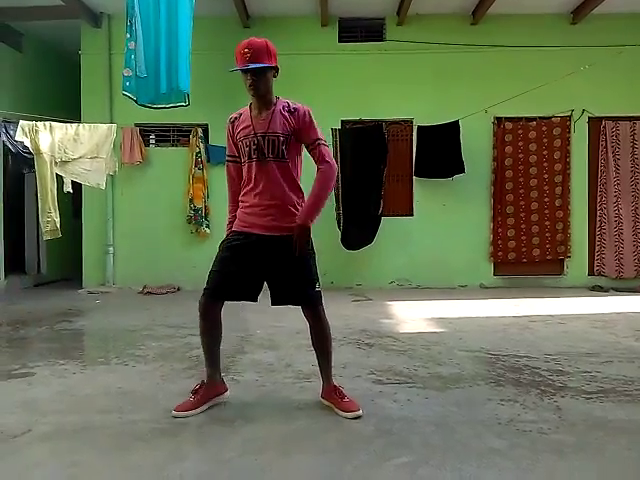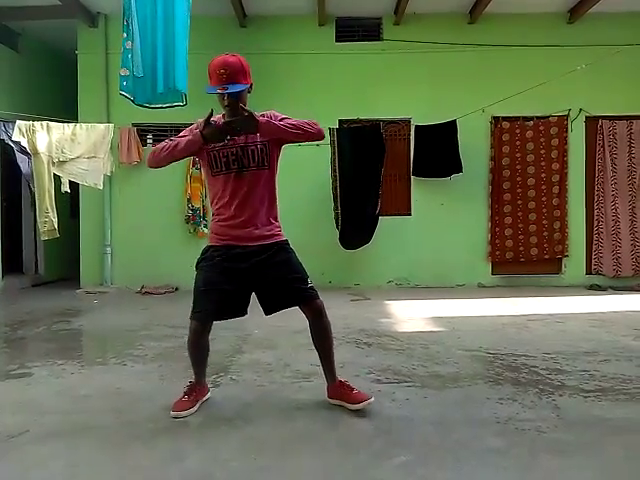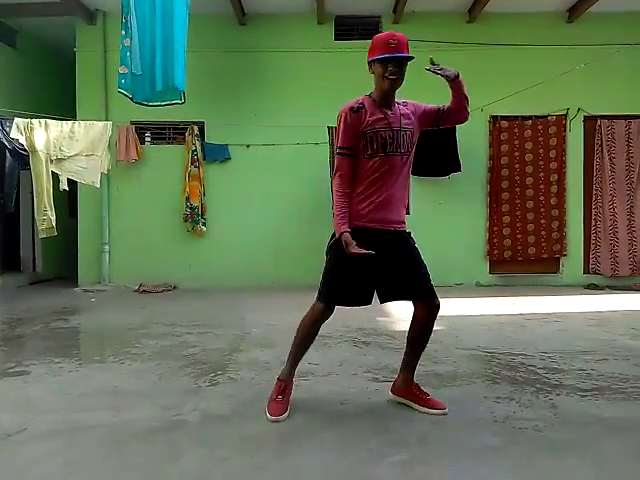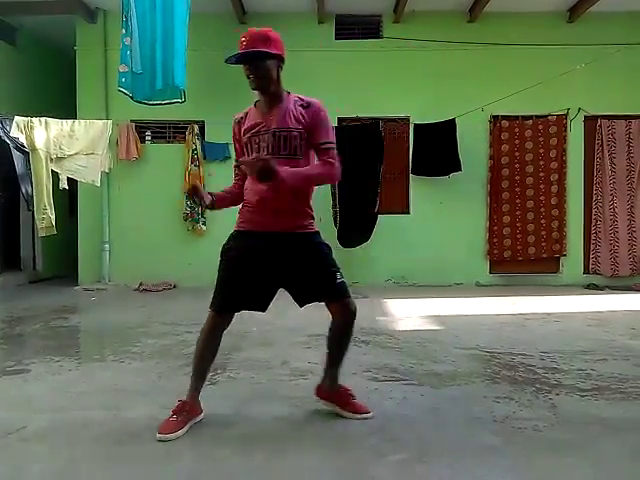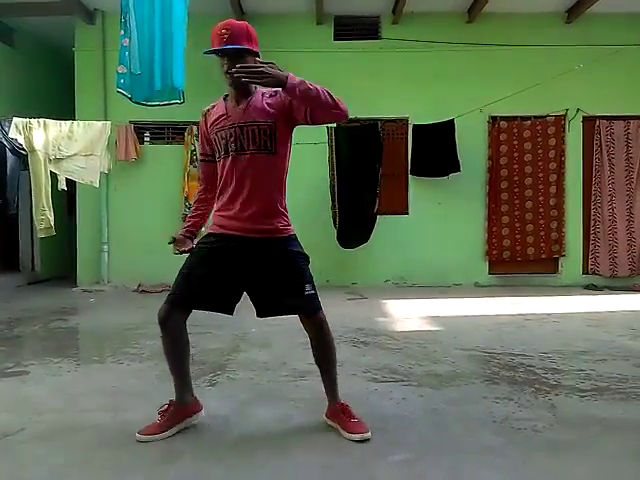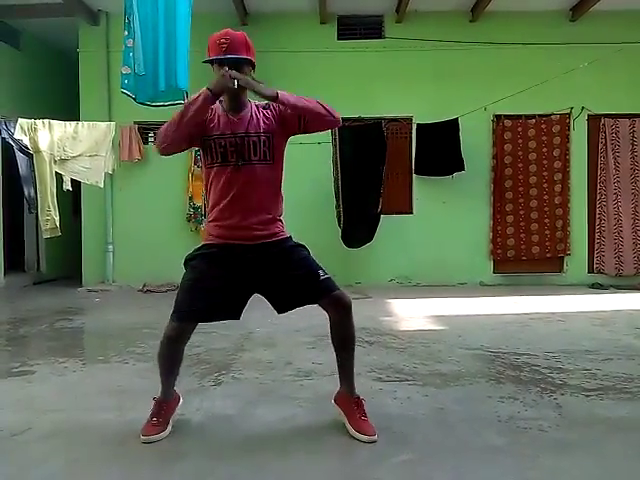
dt=0.7s
person 1, frame 1
left shoulder: (296, 114)
right shoulder: (235, 123)
left elbow: (327, 166)
right elbow: (235, 183)
left wrist: (304, 218)
right wrist: (232, 226)
left hip: (290, 233)
right hip: (245, 233)
left knee: (313, 308)
right knee: (208, 302)
left ankle: (329, 387)
right ankle: (213, 382)
person 1, frame 2
left shoulder: (270, 123)
right shoulder: (205, 129)
left elbow: (317, 132)
right elbow: (154, 159)
left wrist: (259, 125)
right wrist: (200, 136)
left hip: (270, 243)
right hip: (223, 247)
left knee: (315, 306)
right knee: (199, 324)
left ankle: (335, 384)
right ankle: (198, 384)
person 1, frame 3
left shoulder: (413, 113)
right shoulder: (355, 111)
left elbow: (459, 114)
right elbow: (340, 174)
left wrist: (455, 81)
right wrist: (345, 232)
left hip: (395, 231)
right hip: (357, 229)
left knee: (428, 304)
right knee: (324, 306)
left ankle: (405, 382)
right ankle: (284, 380)
person 1, frame 4
left shoulder: (311, 110)
right shoulder: (243, 122)
left elbow: (330, 170)
right elbow: (242, 185)
left wrist: (278, 173)
right wrist: (212, 199)
left hip: (301, 235)
right hip: (251, 235)
left knee: (345, 309)
right knee: (218, 318)
left ankle: (331, 385)
right ankle: (191, 402)
person 1, frame 5
left shoulder: (281, 102)
right shoulder: (211, 116)
left elbow: (337, 112)
left wrist: (287, 80)
right wrist: (190, 229)
left hip: (275, 240)
right hip: (223, 239)
left knee: (315, 319)
right knee: (169, 314)
left ankle: (335, 406)
right ankle: (184, 402)
person 1, frame 6
left shoulder: (275, 113)
right shoulder: (203, 115)
left elbow: (331, 121)
right elbow: (162, 145)
left wrist: (270, 94)
right wrist: (207, 95)
left hip: (273, 243)
right hip: (220, 248)
left knee: (339, 304)
right knee: (177, 330)
left ankle: (348, 397)
right ankle: (166, 399)
